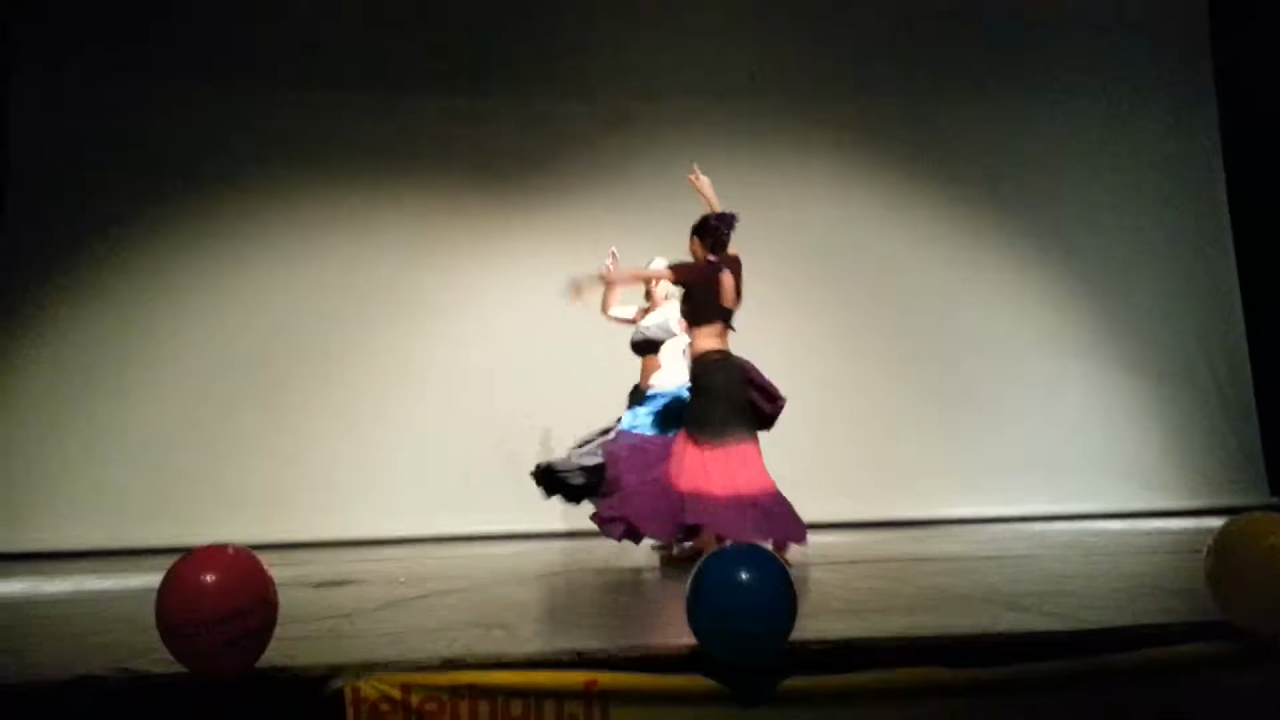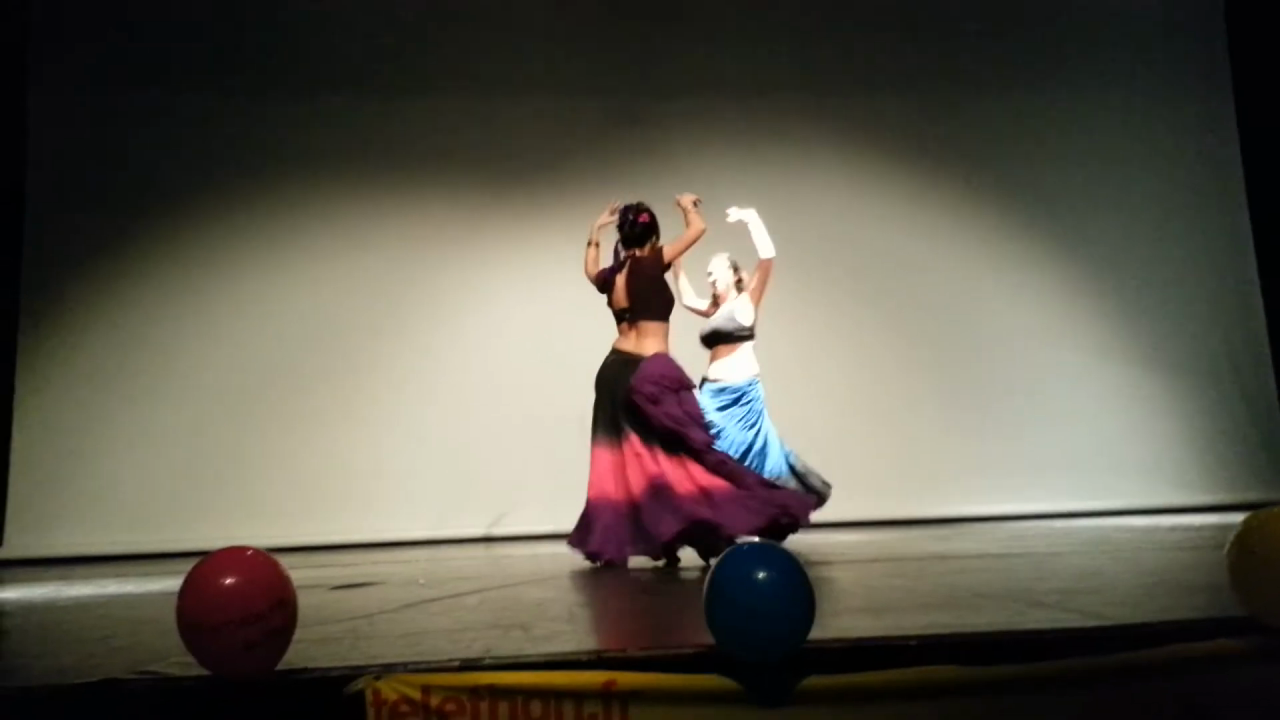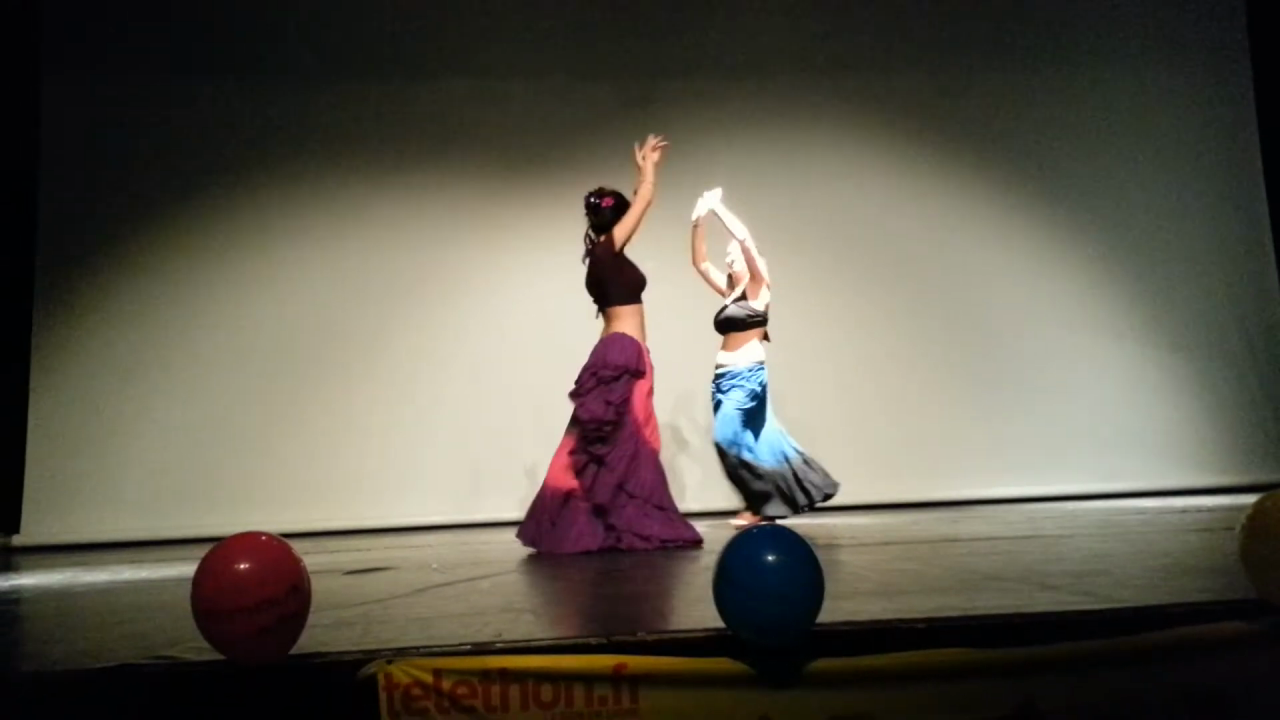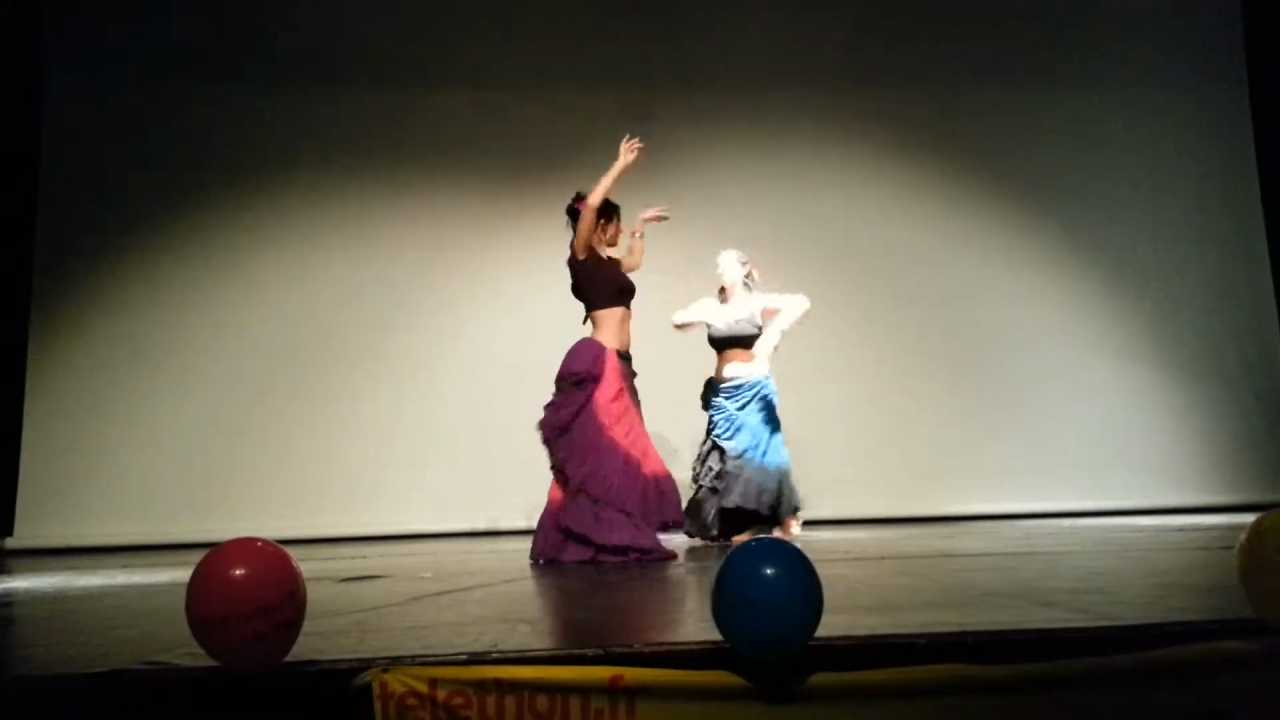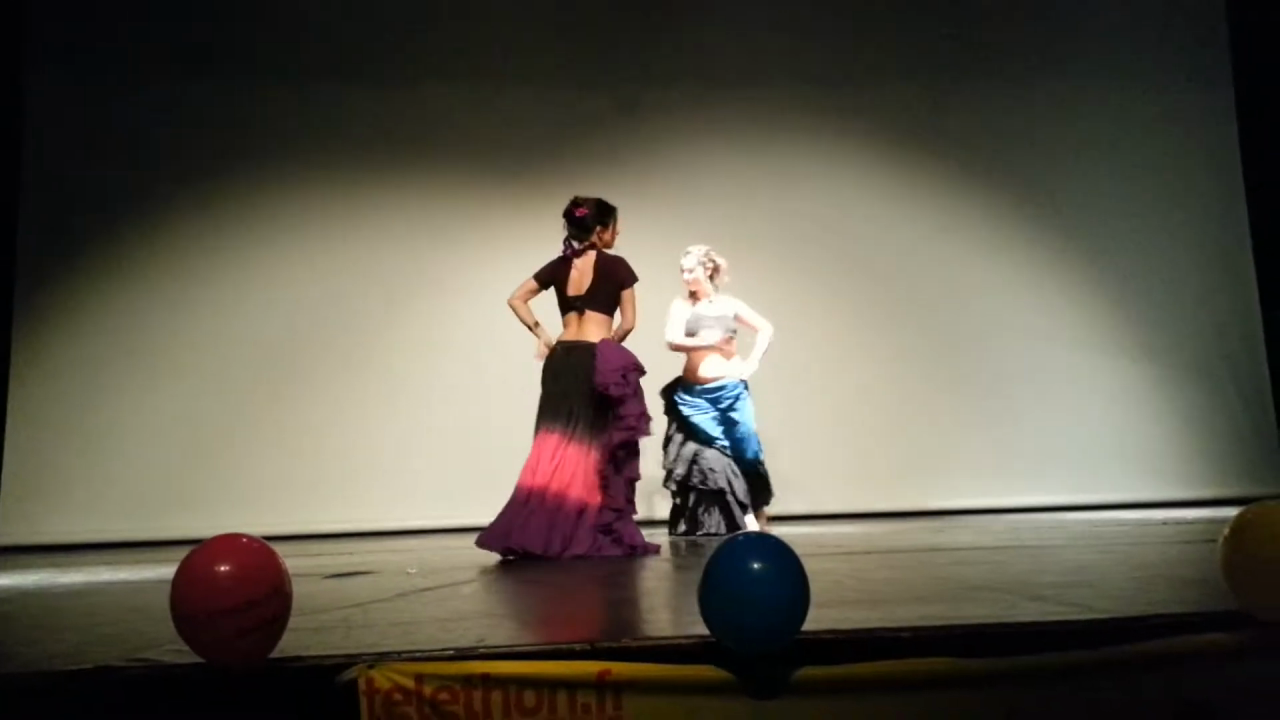
dt=0.7s
person 1, frame 1
left shoulder: (698, 273)
right shoulder: (732, 269)
left elbow: (639, 274)
right elbow: (728, 230)
left wrist: (607, 275)
right wrist: (708, 193)
left hip: (710, 372)
right hip: (729, 371)
left knee: (718, 455)
right knee: (723, 455)
right ankle: (713, 535)
person 1, frame 2
left shoulder: (610, 274)
right shoulder: (651, 266)
left elbow: (590, 269)
right elbow: (697, 229)
left wrist: (595, 229)
right wrist: (687, 207)
left hip: (614, 371)
right hip: (651, 375)
left knee: (619, 461)
right knee: (671, 454)
left ankle: (611, 545)
person 1, frame 3
left shoulder: (605, 255)
right shoulder: (607, 251)
left elbow: (633, 207)
right elbow: (641, 202)
left wrist: (643, 170)
right wrist: (648, 164)
left hip: (615, 354)
right hip: (622, 355)
left knee: (611, 445)
right knee: (623, 444)
left ankle: (583, 529)
right ankle: (627, 530)
person 1, frame 4
left shoulder: (605, 262)
right shoulder: (581, 257)
left elbow: (632, 263)
right elbow: (590, 204)
left wrist: (641, 227)
right wrist: (621, 164)
left hip: (616, 365)
right hip: (601, 364)
left knee: (624, 451)
right knee: (605, 451)
left ankle: (614, 539)
right ankle: (597, 540)
person 1, frame 5
left shoulder: (559, 266)
right shoulder: (615, 266)
left elbow: (516, 299)
right elbow: (628, 323)
left wrist: (541, 334)
left hip: (561, 360)
right hip: (597, 360)
left knee: (562, 445)
right knee: (596, 445)
left ankle: (546, 534)
right ankle: (597, 536)
person 2, frame 1
left shoulder: (678, 311)
right shoulder: (642, 314)
right elbow: (608, 310)
right wrist: (611, 279)
left hip: (671, 397)
right hip: (644, 401)
left knee: (665, 459)
person 2, frame 2
left shoulder: (747, 302)
right shoulder: (715, 309)
left elbow: (767, 257)
right elbow: (687, 299)
left wrist: (751, 219)
right wrist: (677, 265)
left hip: (743, 391)
right hip: (712, 393)
left knee: (754, 454)
person 2, frame 3
left shoulder: (758, 287)
right shoulder: (730, 290)
left elbow: (746, 241)
right elbow: (700, 263)
left wrist: (719, 208)
right wrist: (699, 222)
left hip: (747, 377)
right hip: (726, 380)
left knee: (732, 439)
right knee: (746, 442)
left ankle: (760, 505)
right ankle: (760, 506)
person 2, frame 4
left shoulder: (758, 303)
right shoulder: (712, 306)
left elbow: (801, 303)
right elbow: (678, 320)
left wrist: (775, 331)
right wrist: (701, 316)
left hip: (756, 391)
right hip: (723, 395)
left knee: (757, 452)
right knee: (726, 457)
left ankle: (784, 519)
right ankle: (739, 525)
person 2, frame 5
left shoulder: (730, 304)
right shoulder: (681, 305)
left elbow: (766, 328)
right elbow: (672, 340)
left wrist: (752, 362)
right wrist: (701, 341)
left hip: (731, 390)
right hip: (692, 395)
left knee: (745, 450)
right knee: (708, 456)
left ankle: (753, 510)
